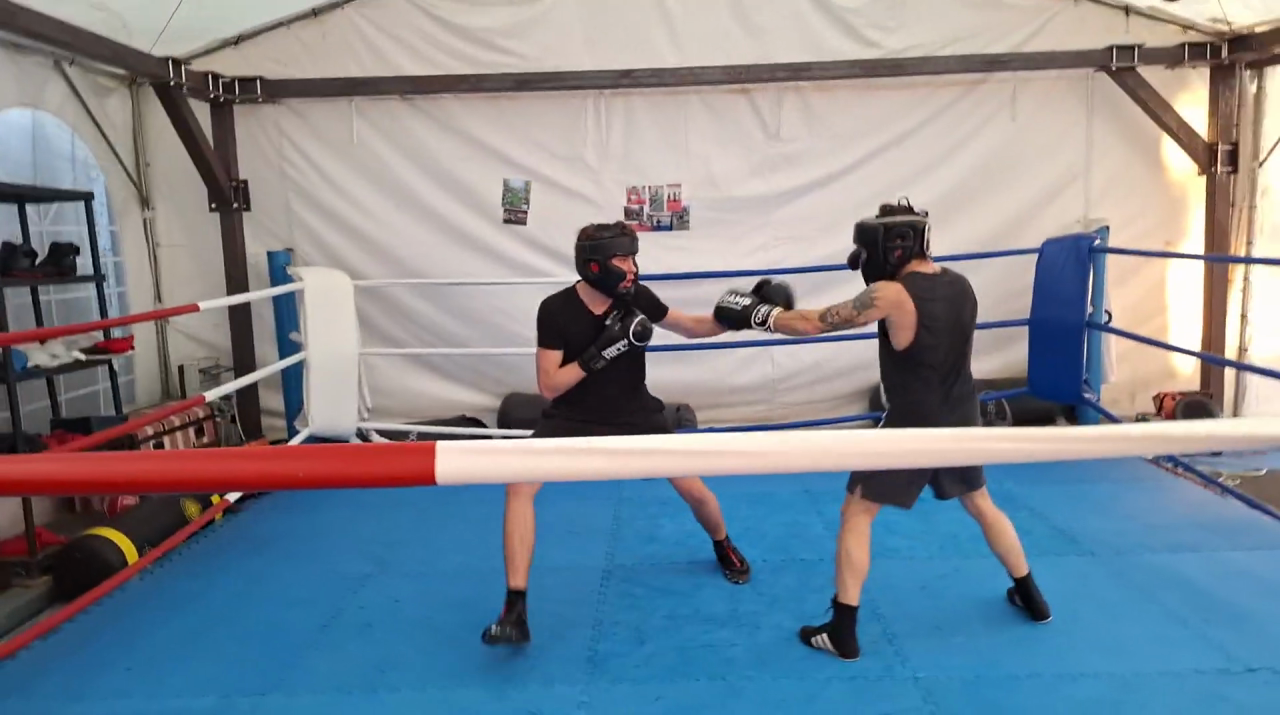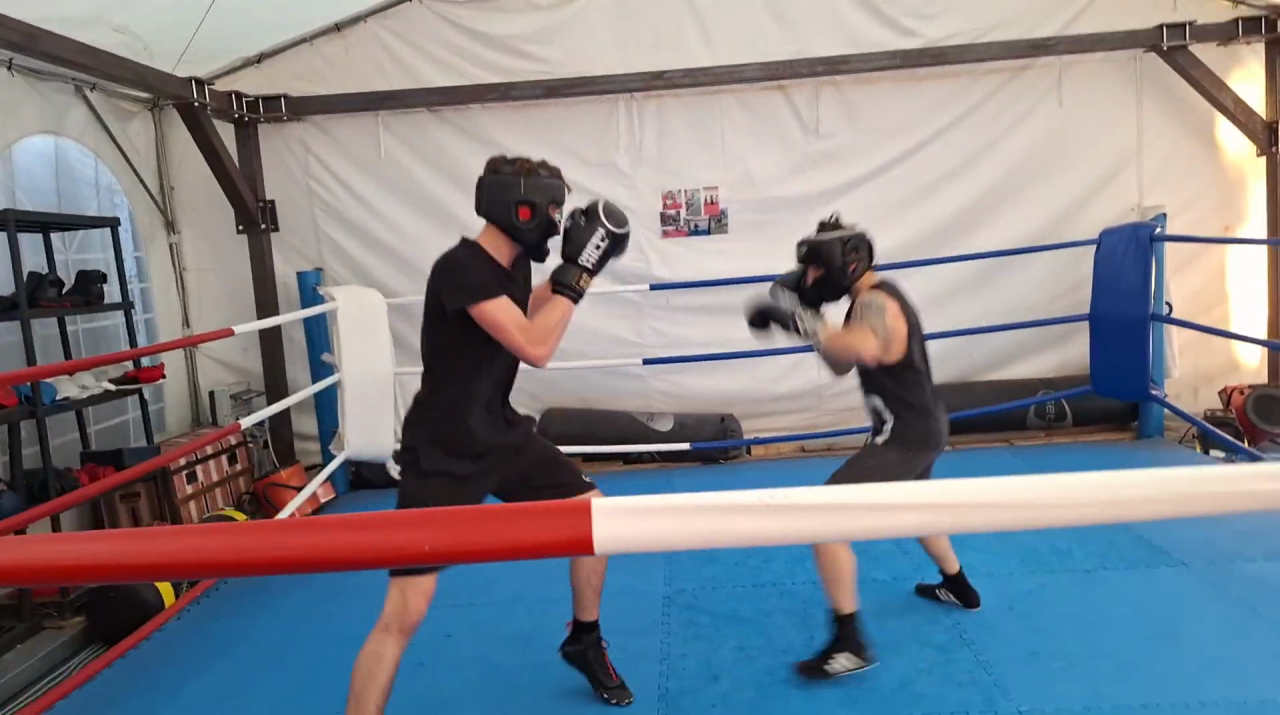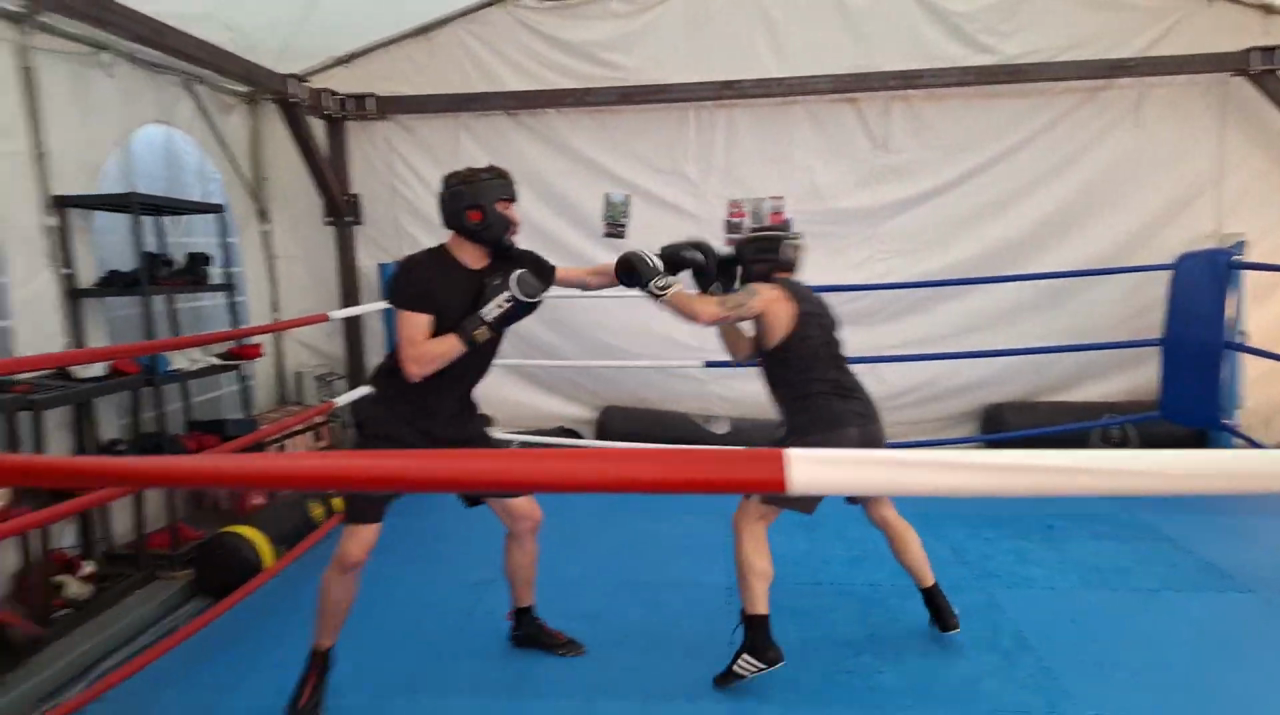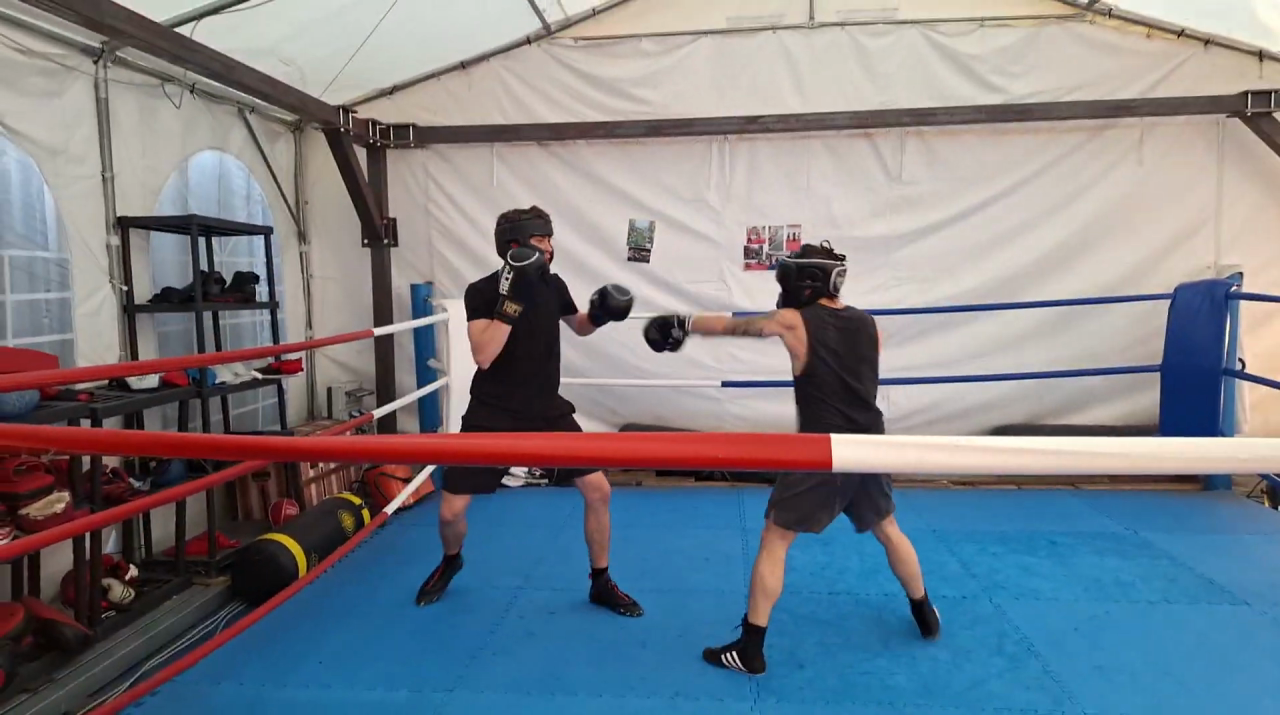
dt=0.7s
person 1, frame 1
left shoulder: (636, 296)
right shoulder: (556, 310)
left elbow: (685, 326)
right elbow: (549, 387)
right wrist: (601, 352)
left hip: (629, 410)
right hip: (574, 414)
left knee: (691, 488)
right knee: (520, 483)
left ankle: (723, 544)
right ankle: (516, 608)
person 1, frame 2
left shoulder: (514, 260)
right shoulder: (460, 268)
left elbow: (533, 307)
right elbow: (536, 348)
left wrist: (585, 249)
right wrist: (579, 265)
left hip: (501, 435)
right hip: (443, 455)
right knee: (405, 612)
left ankle: (585, 642)
person 1, frame 3
left shoulder: (508, 262)
right shoulder: (419, 273)
left elbow: (585, 277)
right elbow: (416, 367)
right wrist: (485, 320)
left hip: (455, 424)
right hip: (396, 424)
left knee: (527, 518)
right knee: (351, 554)
left ankle: (525, 623)
right ankle: (319, 662)
person 1, frame 4
left shoulder: (552, 284)
right shoulder: (482, 292)
left elbow: (581, 327)
right elbow: (483, 357)
left wrist: (602, 310)
right wrist: (512, 298)
left hip: (547, 411)
right hip: (492, 416)
left knee: (598, 491)
right knee: (451, 511)
left ankle: (601, 583)
right ankle: (450, 564)
person 2, frame 1
left shoulder: (889, 294)
right shoulder: (960, 286)
left elbow: (813, 324)
left wrist: (755, 312)
left hip: (911, 426)
right hip: (962, 419)
left knee: (856, 516)
right knee: (980, 505)
left ankle: (843, 631)
right ankle: (1031, 597)
person 2, frame 2
left shoulder: (875, 302)
right shoulder: (872, 298)
left elbow: (860, 350)
right elbow: (841, 363)
left wrist: (793, 318)
right wrist: (807, 308)
left hip: (905, 436)
right hip: (922, 427)
left ankle: (850, 641)
right ankle: (958, 586)
person 2, frame 3
left shoulder: (766, 293)
right shoulder: (810, 301)
left elbow: (704, 313)
right elbow: (747, 350)
left wrist: (654, 278)
right wrist: (719, 286)
left hip: (819, 433)
right hip: (861, 420)
left knee: (748, 521)
right knee: (883, 514)
left ankle: (759, 643)
right ankle: (938, 606)
person 2, frame 4
left shoulder: (795, 321)
right shoulder: (867, 325)
left elbow: (728, 325)
left wrist: (681, 323)
left knee: (775, 542)
right knee: (888, 531)
left ankle: (750, 649)
right ankle: (925, 615)
